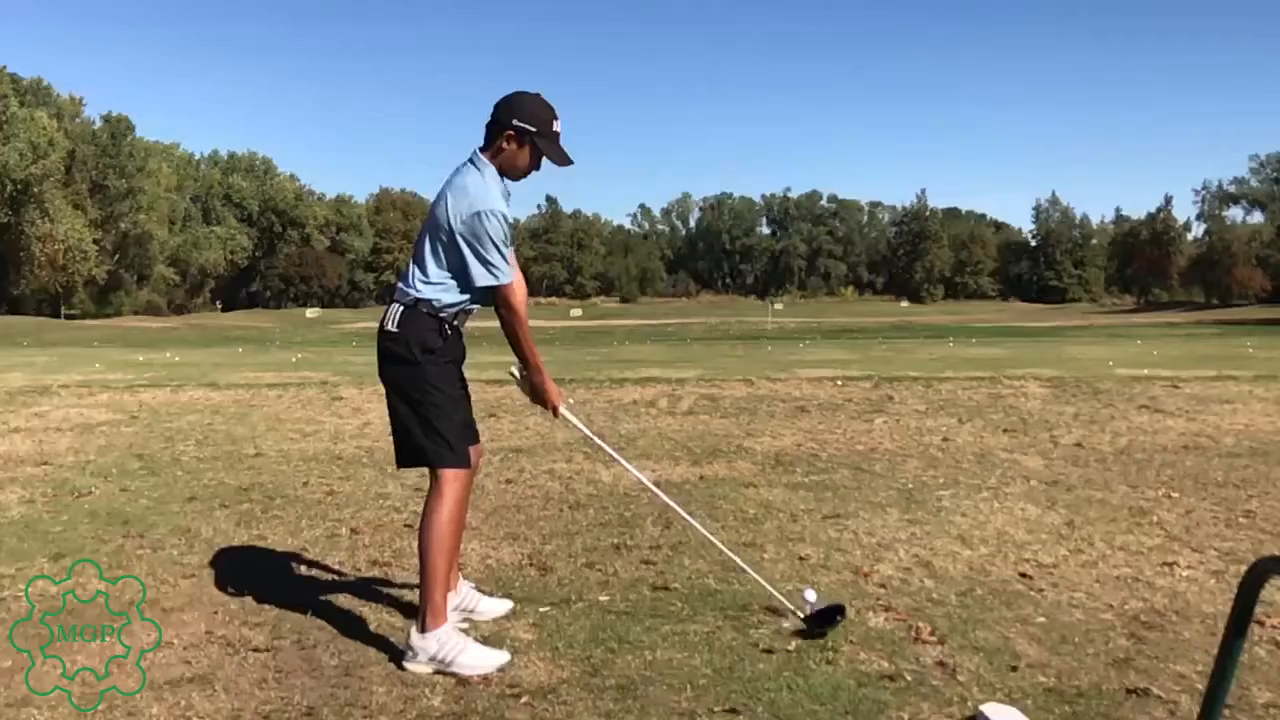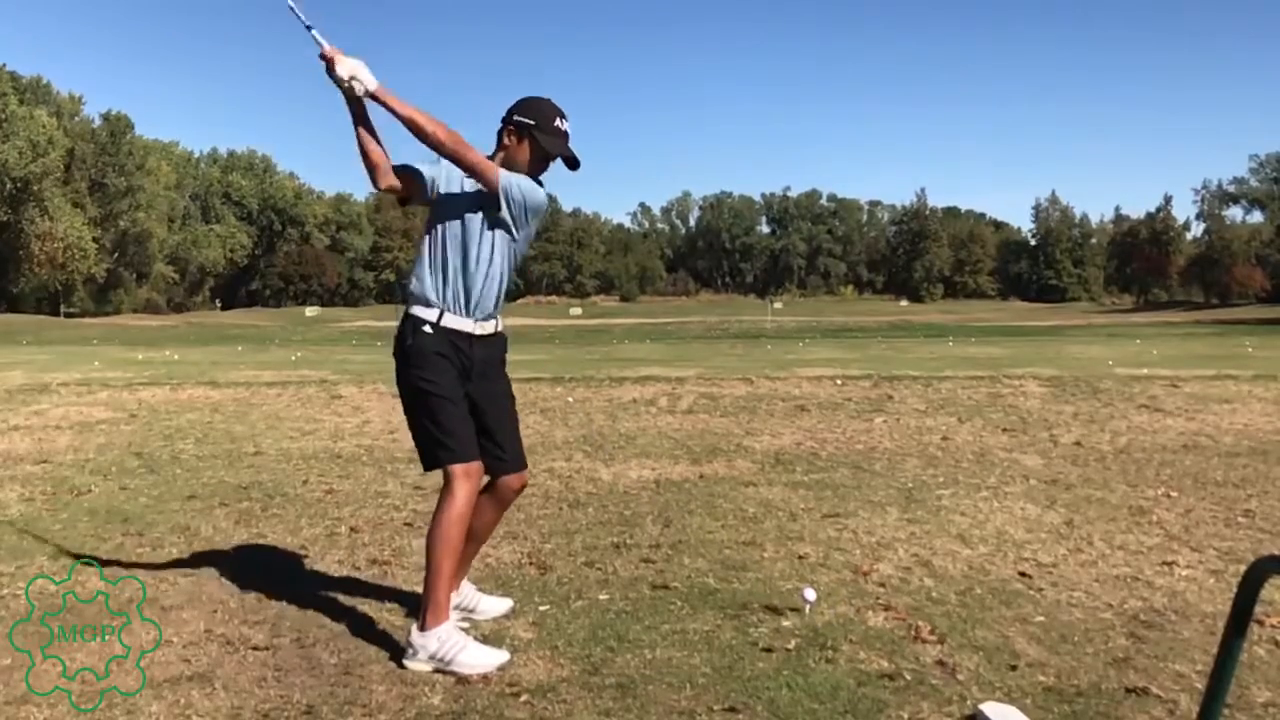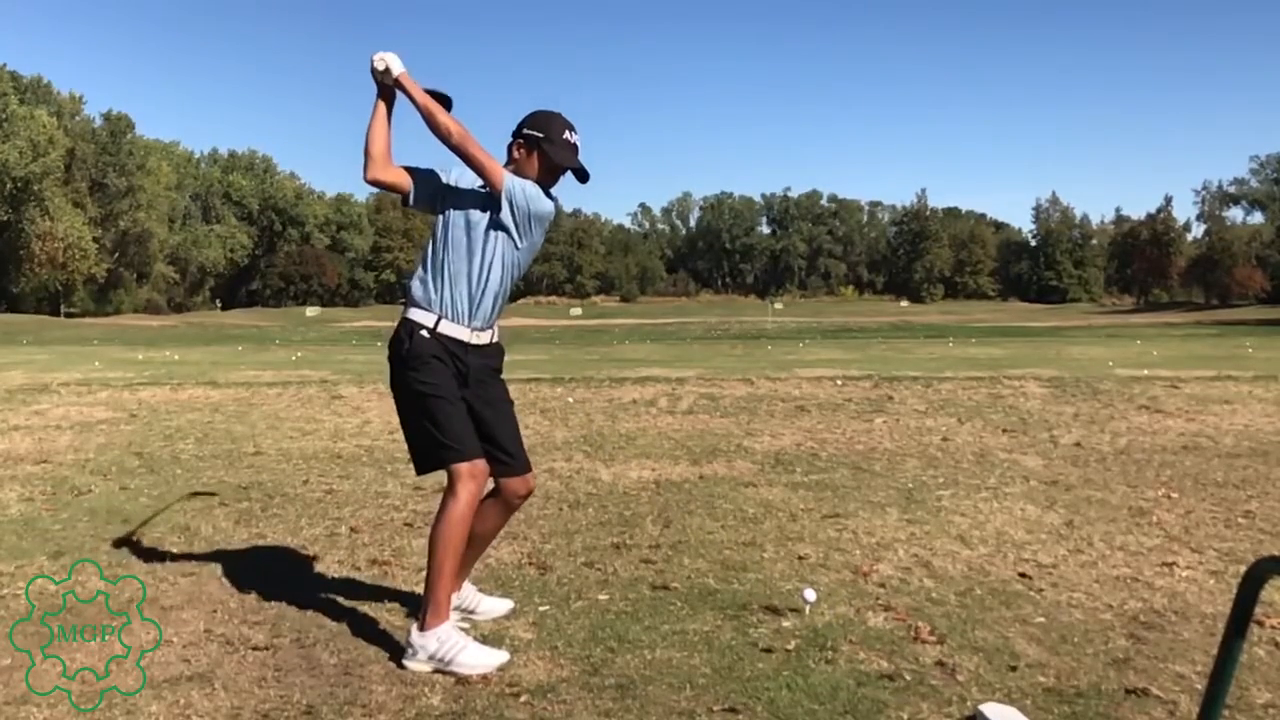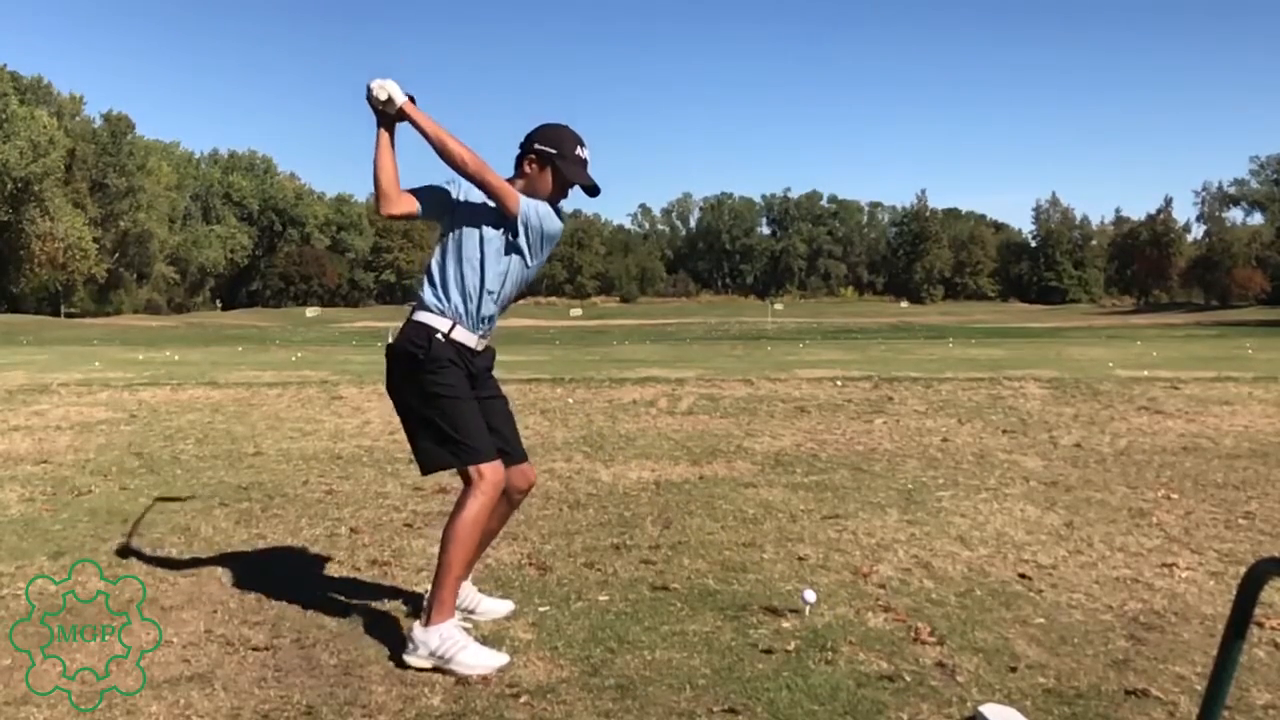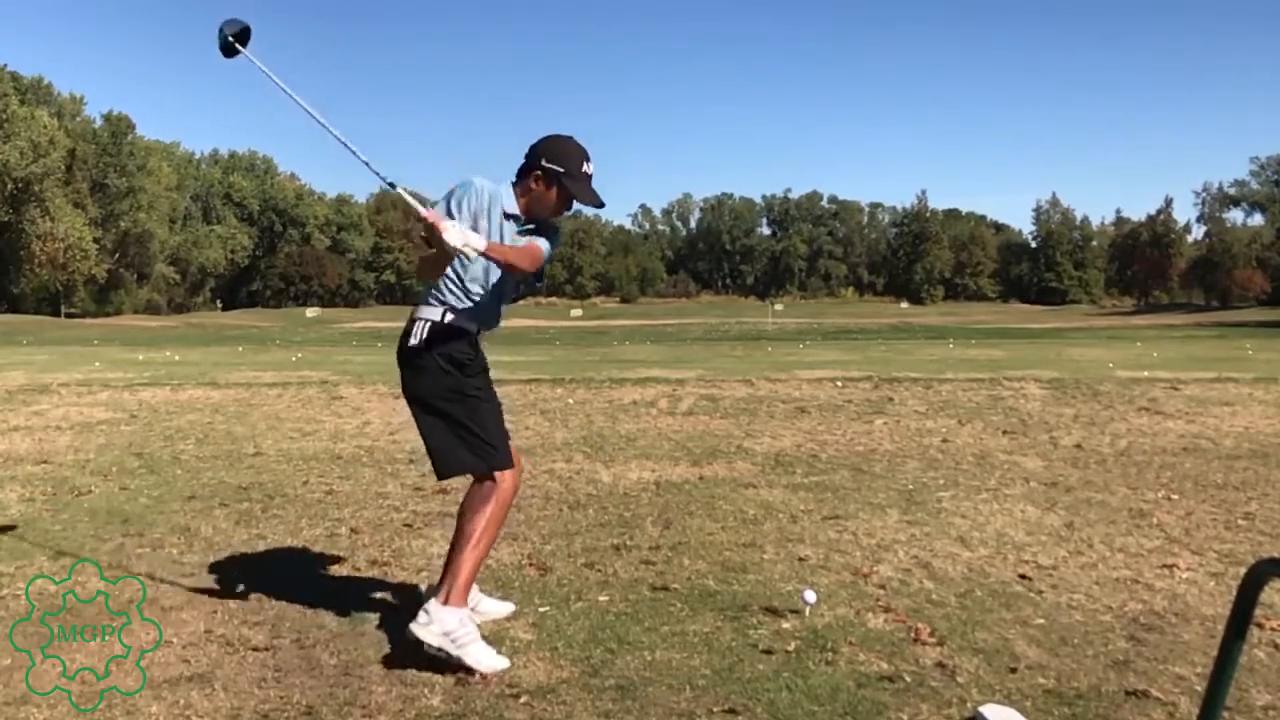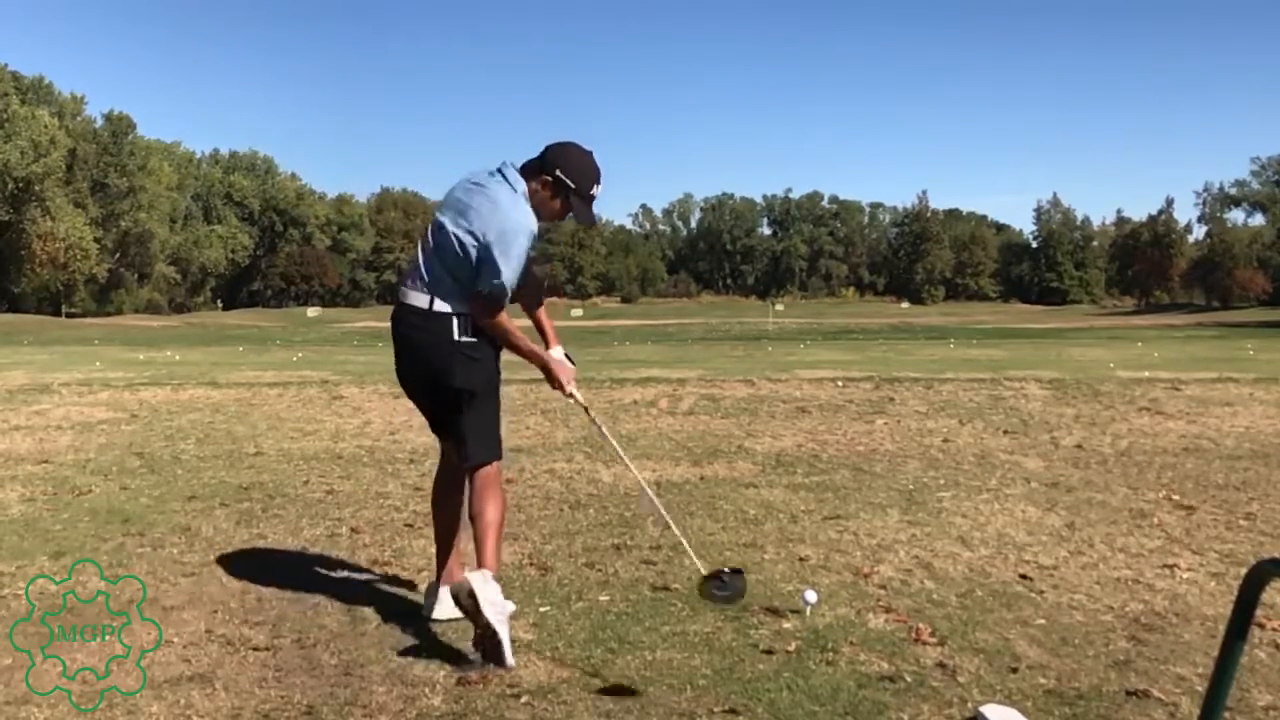
dt=0.7s
person 1, frame 1
left shoulder: (479, 180)
right shoulder: (482, 203)
left elbow: (513, 276)
right elbow: (506, 300)
left wrist: (530, 365)
right wrist: (537, 375)
left hip: (432, 335)
right hip: (420, 337)
left knee: (467, 458)
right knee: (451, 473)
left ankle: (450, 590)
right ankle: (431, 633)
person 1, frame 2
left shoulder: (531, 199)
right shoulder: (443, 176)
left elbow: (459, 152)
right elbow: (386, 180)
left wrist: (379, 93)
right wrist: (355, 102)
left hip: (484, 347)
right hip: (429, 341)
left knee: (510, 478)
right knee: (464, 475)
left ankle: (451, 586)
right ankle: (430, 632)
person 1, frame 3
left shoulder: (538, 208)
right shoulder: (454, 184)
left elbow: (462, 143)
right elbow: (378, 172)
left wrist: (407, 82)
right wrist: (385, 94)
left hip: (478, 354)
right hip: (426, 346)
left knee: (515, 484)
right knee: (468, 475)
left ankle: (453, 588)
right ankle: (431, 631)
person 1, frame 4
left shoulder: (548, 226)
right shoulder: (464, 194)
left elbow: (475, 169)
right elbow: (390, 204)
left wrist: (409, 109)
right wrist: (386, 126)
left hip: (471, 356)
right hip: (428, 350)
left knee: (518, 479)
right knee: (486, 476)
left ankle: (453, 587)
right ankle: (434, 629)
person 1, frame 5
left shoulder: (545, 233)
right shoulder: (477, 194)
left elbow: (525, 262)
right elbow: (427, 273)
left wrist: (478, 244)
right wrist: (441, 240)
left hip: (458, 350)
right hip: (438, 345)
left knee: (503, 464)
right knee: (500, 478)
left ankle: (453, 588)
right ankle: (445, 612)
person 1, frame 6
left shoulder: (486, 181)
right shoulder: (518, 224)
left elbow: (519, 281)
right elbow: (489, 313)
left wrist: (552, 342)
right wrist: (545, 362)
left hip: (412, 326)
right hip: (454, 336)
left knee: (454, 455)
right knee: (483, 466)
left ankle: (446, 585)
right ankle: (484, 581)
